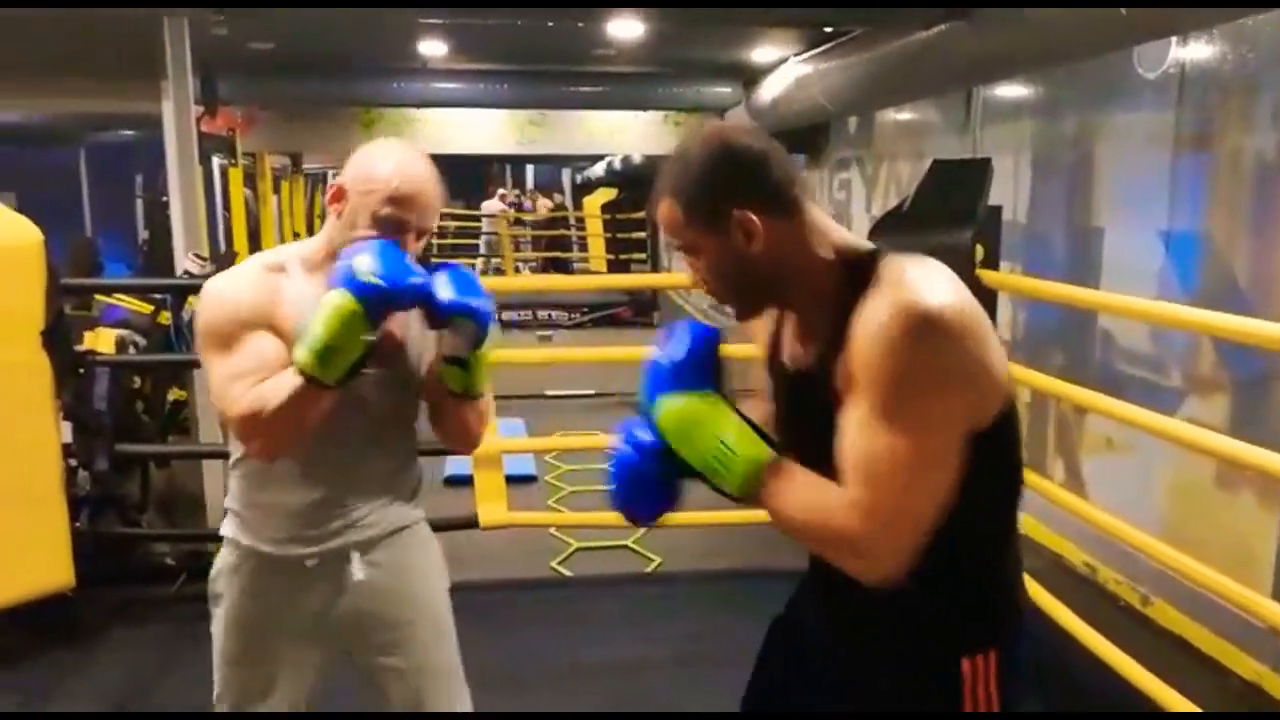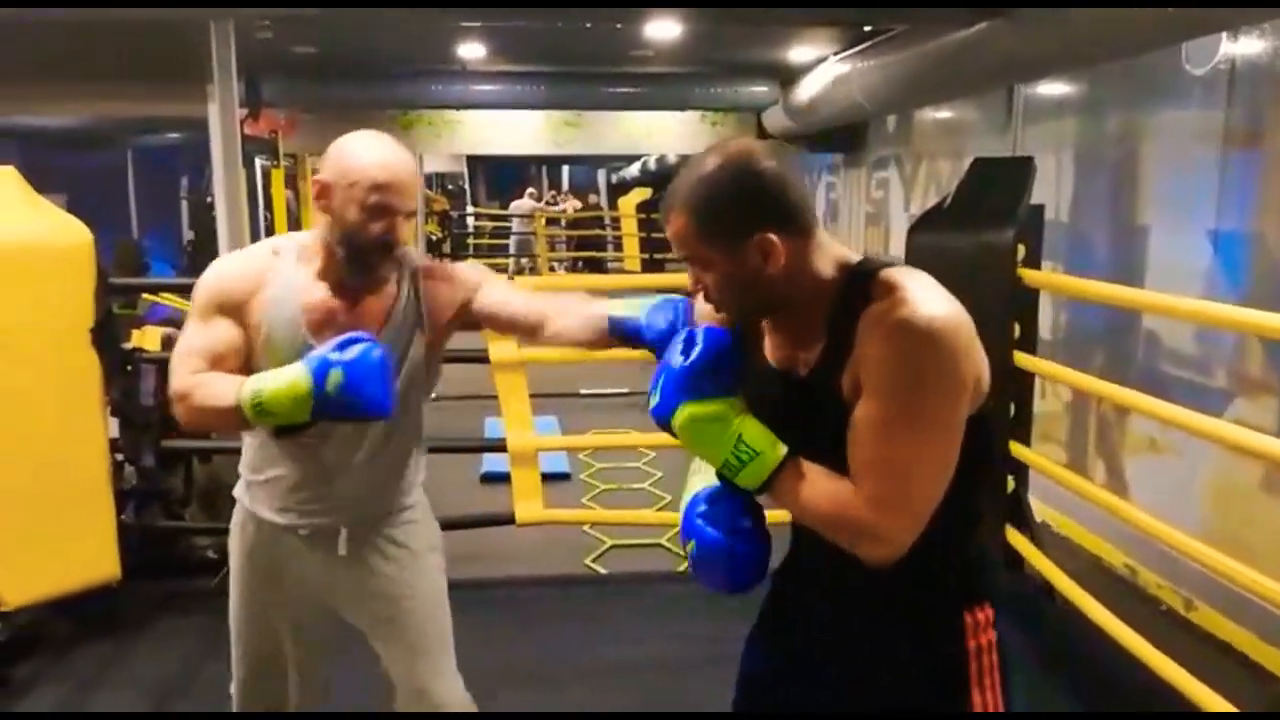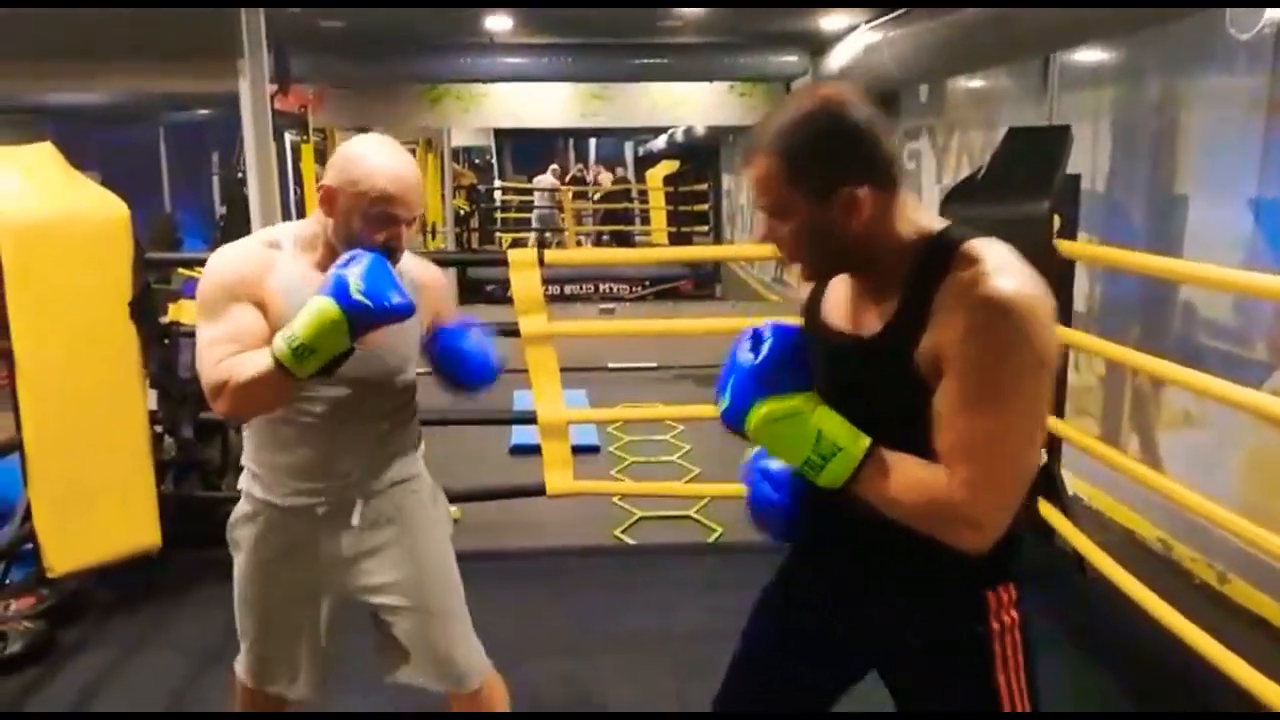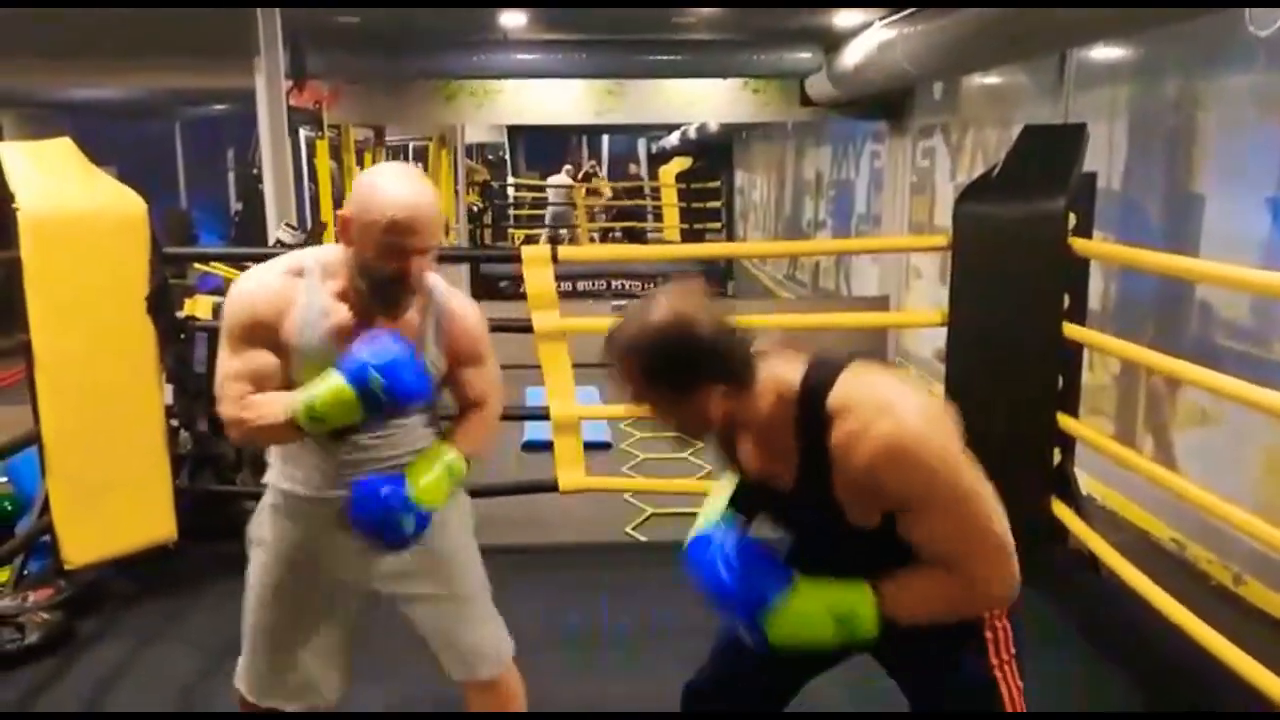
dt=0.5s
person 1, frame 1
left shoulder: (431, 297)
right shoulder: (244, 294)
left elbow: (466, 437)
right elbow: (260, 431)
left wrist: (464, 348)
right wrist: (344, 322)
left hip: (392, 552)
right hip: (271, 563)
left knee: (442, 707)
right knee: (250, 708)
person 1, frame 2
left shoulder: (438, 287)
right shoulder: (243, 279)
left elbow: (545, 313)
right elbow: (188, 400)
left wrist: (633, 319)
right wrist: (301, 387)
left hip: (386, 531)
right hip: (273, 533)
left knee: (436, 700)
right knee: (261, 701)
person 1, frame 3
left shoulder: (420, 282)
right shoulder: (244, 269)
left elbow: (465, 348)
right elbow: (227, 393)
left wrist: (471, 355)
right wrist: (327, 324)
left hip: (395, 504)
right hip: (284, 511)
left knee: (463, 670)
right knee: (266, 675)
person 1, frame 4
left shoulder: (454, 314)
right shoulder: (268, 295)
left elbow: (483, 407)
right elbow: (238, 414)
left wrist: (427, 484)
right wrist: (340, 395)
left hip: (412, 503)
right hip: (305, 512)
left knee: (486, 665)
right knee: (267, 682)
person 2, frame 1
left shoulder: (910, 317)
right shoulder: (783, 307)
left elbow: (872, 544)
left wrist: (717, 440)
right wrist: (666, 434)
left hip: (934, 653)
right hip: (830, 613)
person 2, frame 2
left shoulder: (912, 327)
right shoulder: (747, 312)
left elbow: (879, 532)
left wrist: (737, 447)
left hip: (926, 622)
right hip: (814, 591)
person 2, frame 3
left shoulder: (990, 296)
right shoulder: (833, 270)
left elbow: (975, 519)
left wrist: (814, 437)
right wrist: (778, 451)
left hip: (954, 596)
right hip: (835, 556)
right knee: (747, 701)
person 2, frame 4
left shoulder: (881, 432)
right shoulder: (748, 392)
left elbow: (990, 580)
left wrist: (832, 611)
right wrist: (720, 519)
left hip: (944, 589)
right hip: (824, 568)
right knee: (712, 700)
